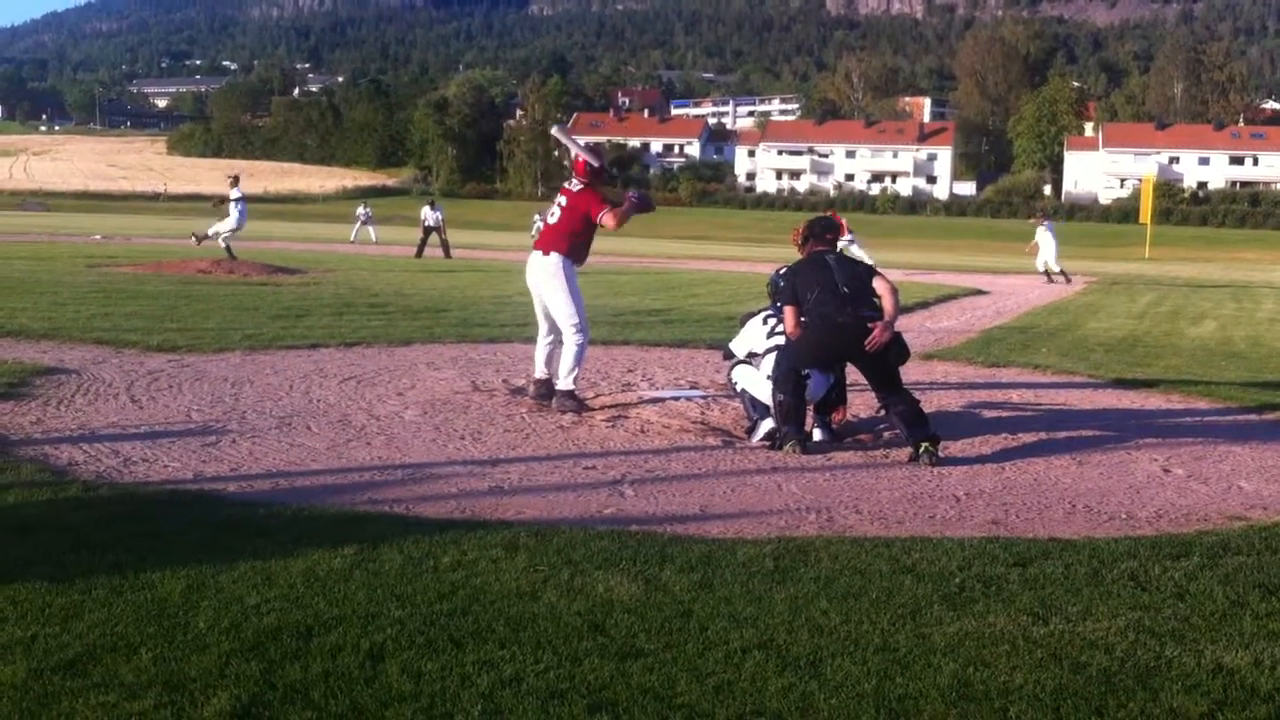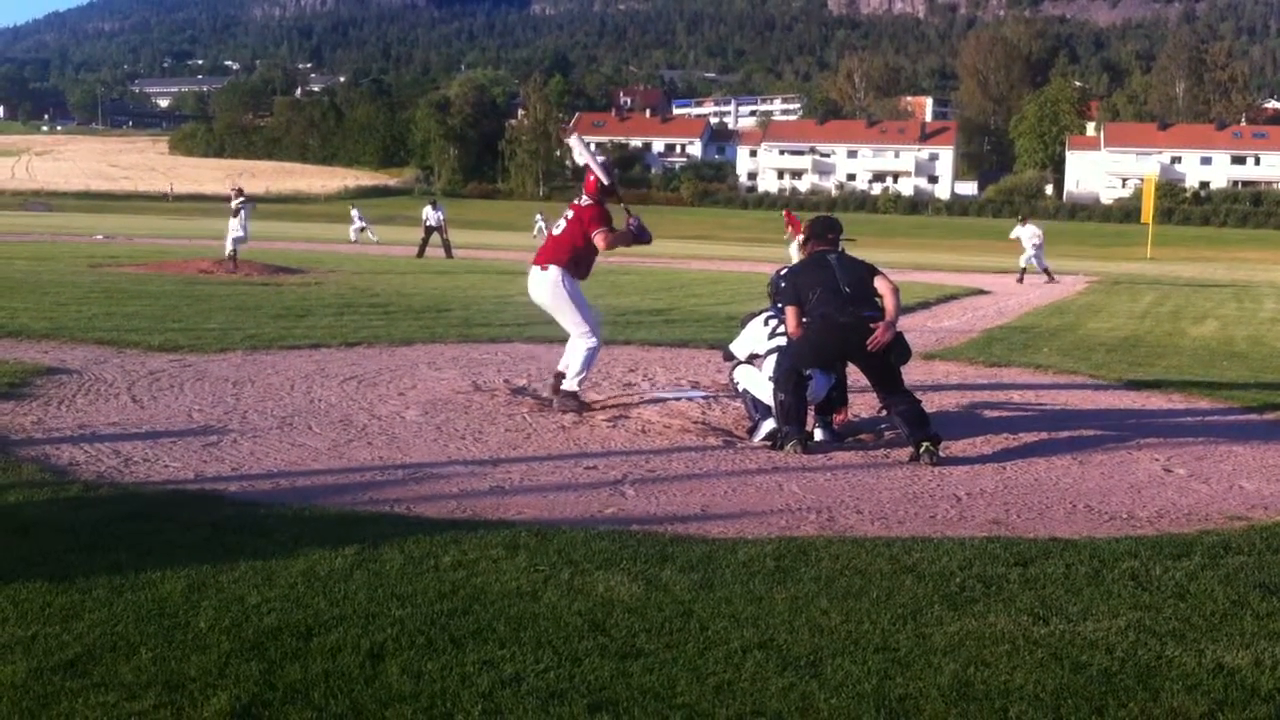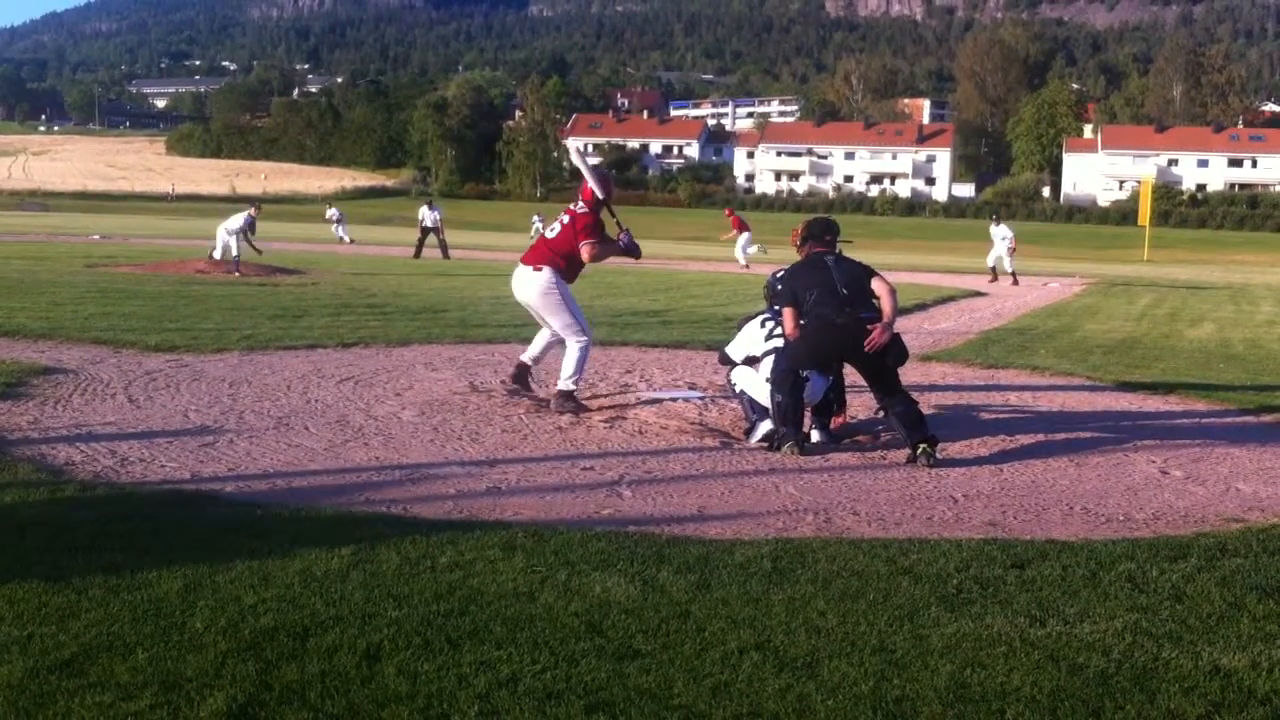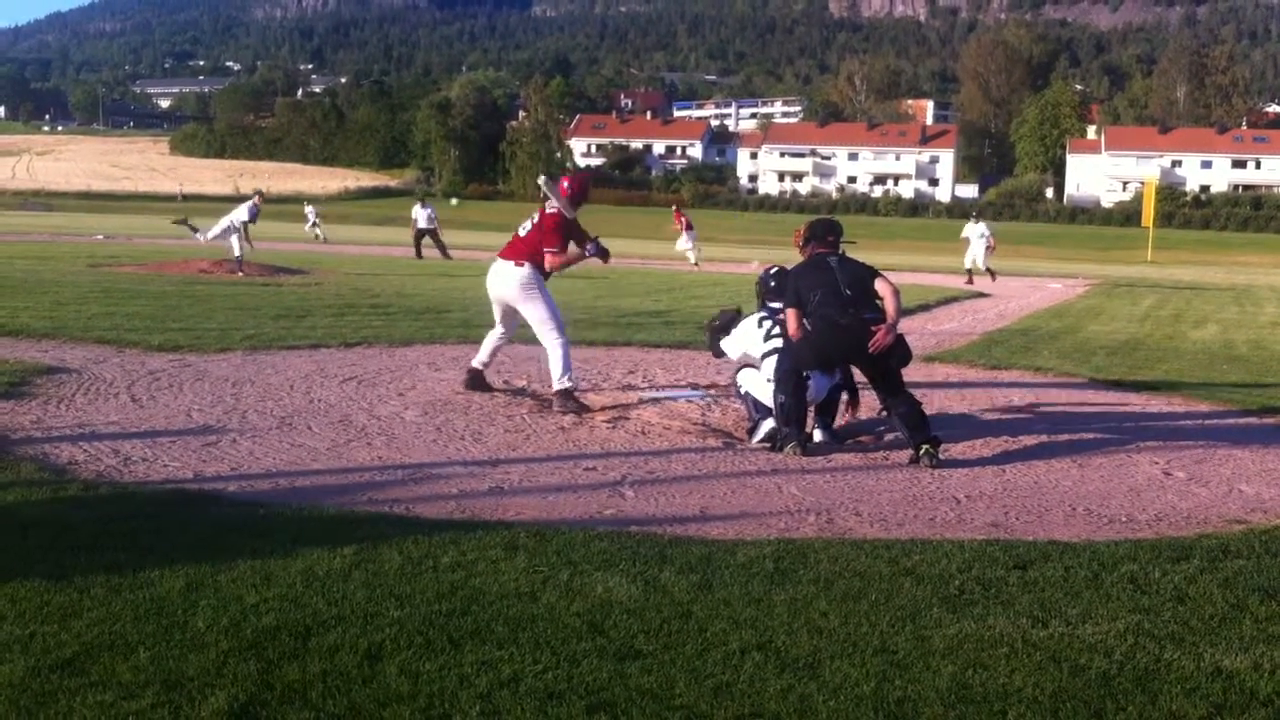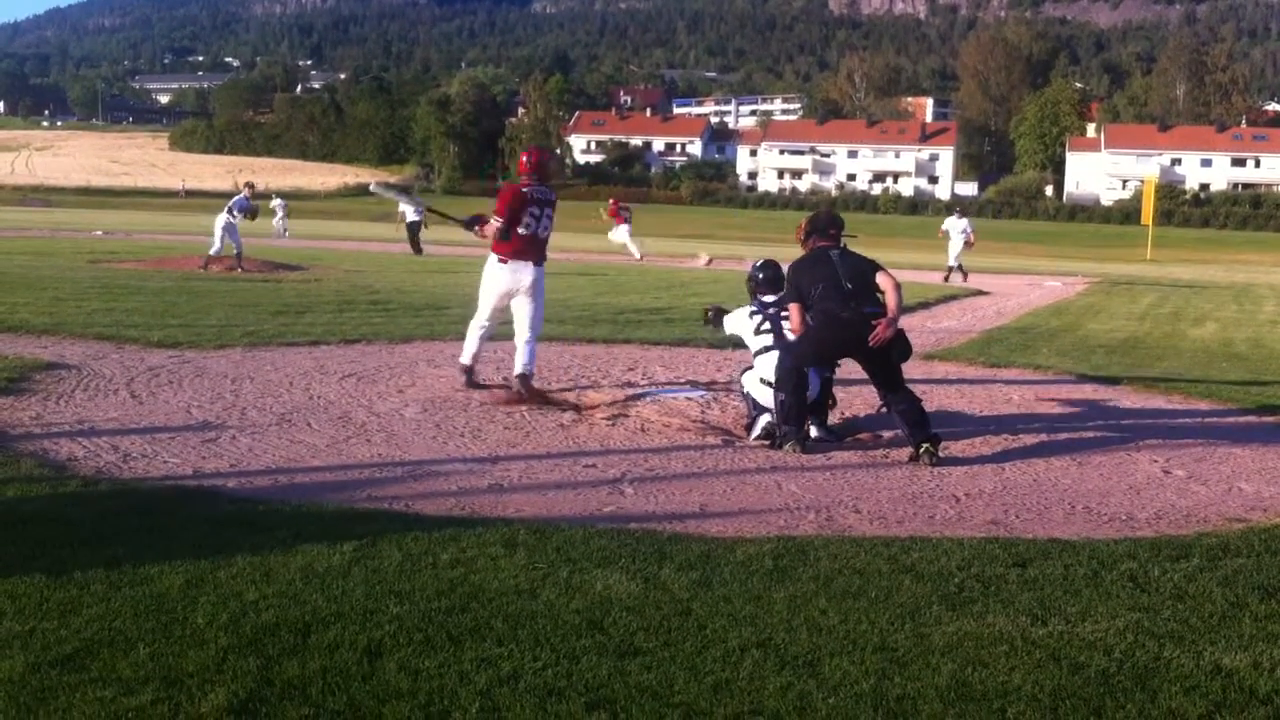
dt=0.3s
person 1, frame 1
left shoulder: (569, 188)
right shoulder: (588, 195)
left elbow: (603, 212)
right elbow: (613, 222)
left wrist: (630, 204)
right wrist: (632, 203)
left hip: (537, 263)
right hip: (556, 265)
left knee: (548, 330)
right knee: (575, 333)
left ankle: (541, 383)
right ankle: (564, 393)
person 1, frame 2
left shoulder: (580, 206)
right shoulder: (595, 211)
left elbow: (602, 238)
right elbow: (604, 244)
left wrist: (631, 234)
right wrist: (631, 232)
left hip: (538, 277)
right hip: (554, 279)
left knee: (583, 329)
right knee: (589, 339)
left ankle: (561, 378)
right ankle: (567, 393)
person 1, frame 3
left shoulder: (574, 211)
right shoulder: (588, 219)
left elbow: (596, 244)
right elbow: (589, 255)
left wrist: (620, 245)
right wrist: (620, 246)
left hip: (522, 277)
right hip: (543, 280)
left knee: (556, 328)
right knee: (579, 338)
left ankle: (523, 367)
right ankle: (564, 395)
person 1, frame 4
left shoulder: (555, 211)
right shoulder: (560, 219)
left elbow: (577, 232)
right elbow: (551, 264)
left wrist: (592, 246)
right wrist: (585, 253)
left hip: (497, 272)
right hip: (522, 276)
left knee: (503, 328)
right knee: (554, 336)
left ankle: (475, 373)
right ankle: (563, 394)
person 1, frame 5
left shoulder: (512, 192)
right shoulder: (551, 197)
left elbow: (493, 235)
left wrist: (480, 230)
right wrist: (494, 224)
left hip: (502, 267)
right hip: (532, 272)
left knee: (482, 320)
right knee: (527, 333)
left ankle: (467, 369)
right ankle: (522, 375)
person 2, frame 1
left shoulder: (796, 271)
right shoulder: (856, 265)
left elbow: (792, 328)
right elbow: (887, 289)
left wrist: (810, 349)
right wrist: (888, 323)
left hip: (825, 332)
right hip: (868, 330)
left knee: (786, 367)
right knee: (892, 390)
left ankle: (791, 437)
right ankle: (924, 444)
person 2, frame 2
left shoulder: (797, 271)
right shoulder: (858, 264)
left elbow: (794, 328)
right elbow: (889, 288)
left wrist: (811, 349)
right wrist: (890, 322)
left hip: (826, 330)
right hip: (869, 330)
left knee: (787, 367)
right knee: (893, 389)
left ankle: (792, 436)
right ankle: (926, 443)
person 2, frame 3
left shoulder: (794, 273)
right shoulder: (855, 266)
left elbow: (791, 329)
right elbow: (886, 290)
left wrist: (809, 349)
right wrist: (887, 324)
left hip: (824, 332)
right hip: (867, 332)
left knee: (784, 367)
right knee: (890, 390)
left ankle: (789, 437)
right ankle: (922, 444)
person 2, frame 4
left shoulder: (798, 273)
right shoulder: (858, 267)
left elbow: (794, 330)
right elbow: (889, 290)
left wrist: (812, 352)
right wrist: (891, 325)
left hip: (828, 333)
right hip: (870, 333)
left knee: (788, 367)
right knee: (894, 391)
left ankle: (791, 438)
right ankle: (925, 445)
person 2, frame 5
left shoulder: (800, 267)
right shoulder: (859, 260)
left elbow: (797, 324)
right elbow: (890, 284)
left wrist: (814, 345)
right wrist: (892, 319)
left hip: (830, 328)
right hip: (872, 327)
left knee: (790, 364)
right knee: (894, 387)
left ankle: (791, 436)
right ankle: (925, 443)
person 3, frame 1
left shoulder: (760, 320)
left elbow: (728, 354)
right wrist: (841, 401)
left hip: (772, 391)
right hip: (811, 392)
left knee: (738, 370)
right knee: (833, 372)
left ankle: (762, 422)
right ankle: (822, 427)
person 3, frame 2
left shoulder: (761, 321)
left elbow: (728, 355)
right elbow: (837, 364)
right wrist: (842, 402)
left hip: (773, 393)
right hip: (813, 393)
left knee: (740, 370)
right knee: (832, 371)
left ankle: (765, 422)
right ankle: (823, 427)
person 3, frame 3
left shoulder: (757, 323)
left elbow: (724, 359)
right elbow: (835, 366)
right wrist: (840, 404)
left hip: (771, 393)
right hip: (810, 395)
left knee: (737, 371)
right knee: (831, 373)
left ankle: (761, 423)
right ankle: (820, 428)
person 3, frame 4
left shoulder: (753, 322)
left elbow: (718, 351)
left wrist: (713, 332)
right wrist: (853, 392)
left hip: (774, 394)
right hip: (812, 392)
left knee: (744, 374)
right knee: (836, 373)
left ankle: (763, 424)
right ankle: (823, 428)
person 3, frame 5
left shoulder: (746, 315)
left elbow: (719, 320)
left wrist: (714, 313)
right wrist: (827, 391)
left hip: (769, 394)
right hip: (806, 390)
left knee: (748, 375)
right knee: (823, 367)
left ankle: (761, 418)
right ankle: (817, 425)
